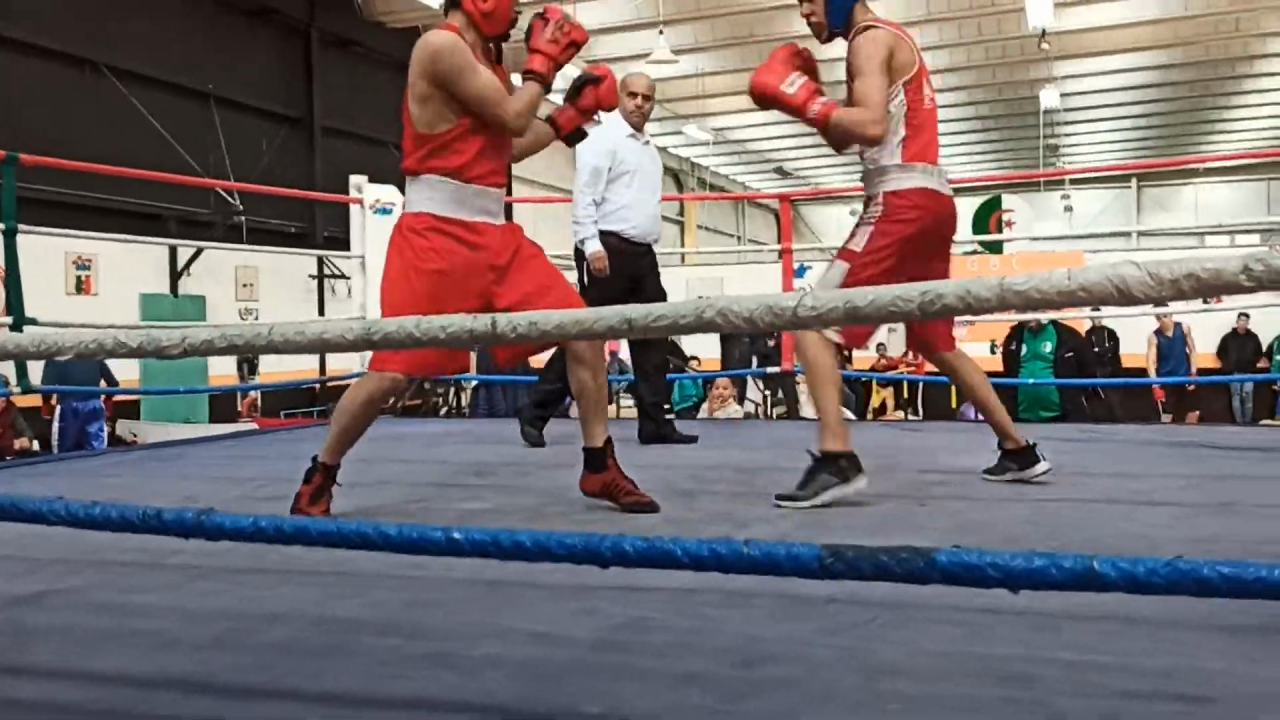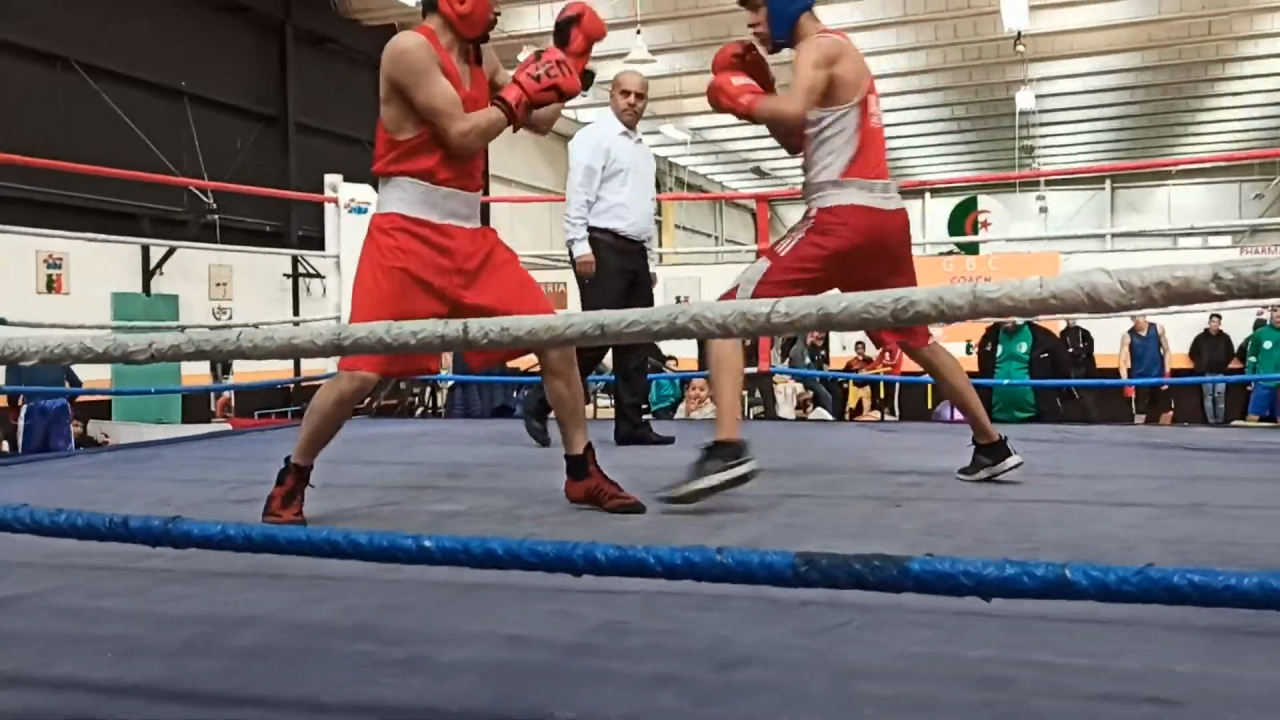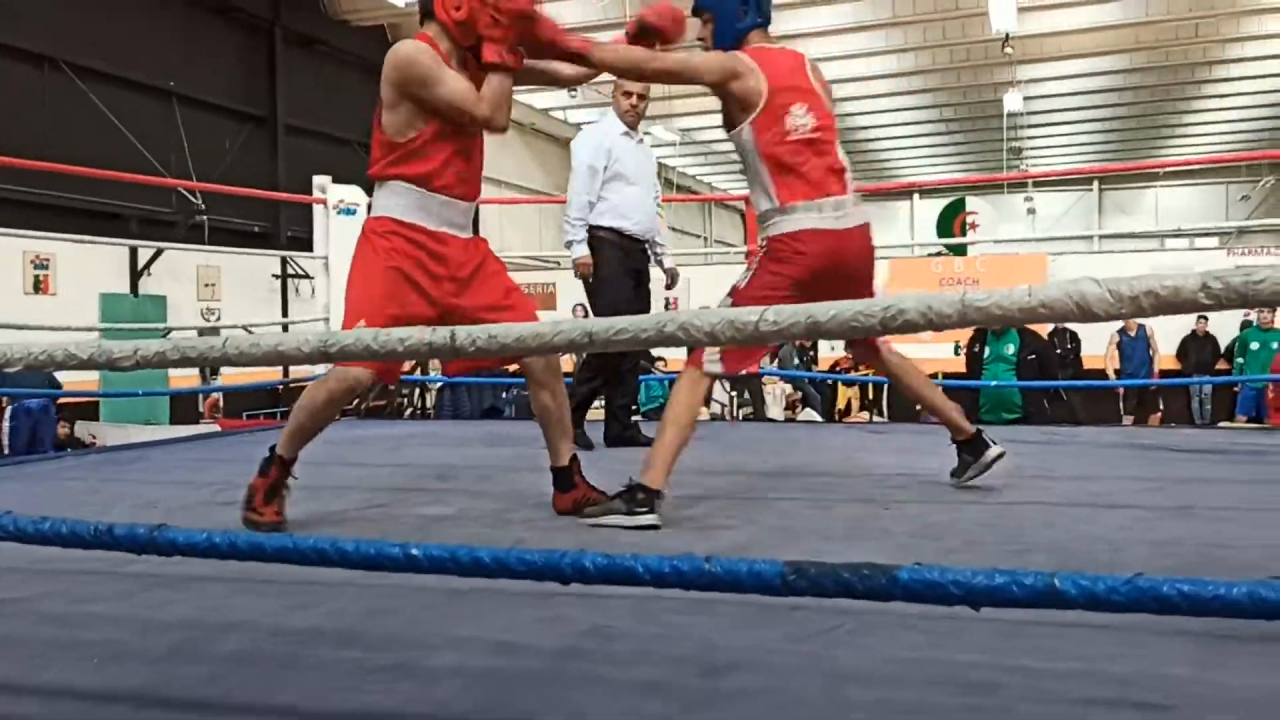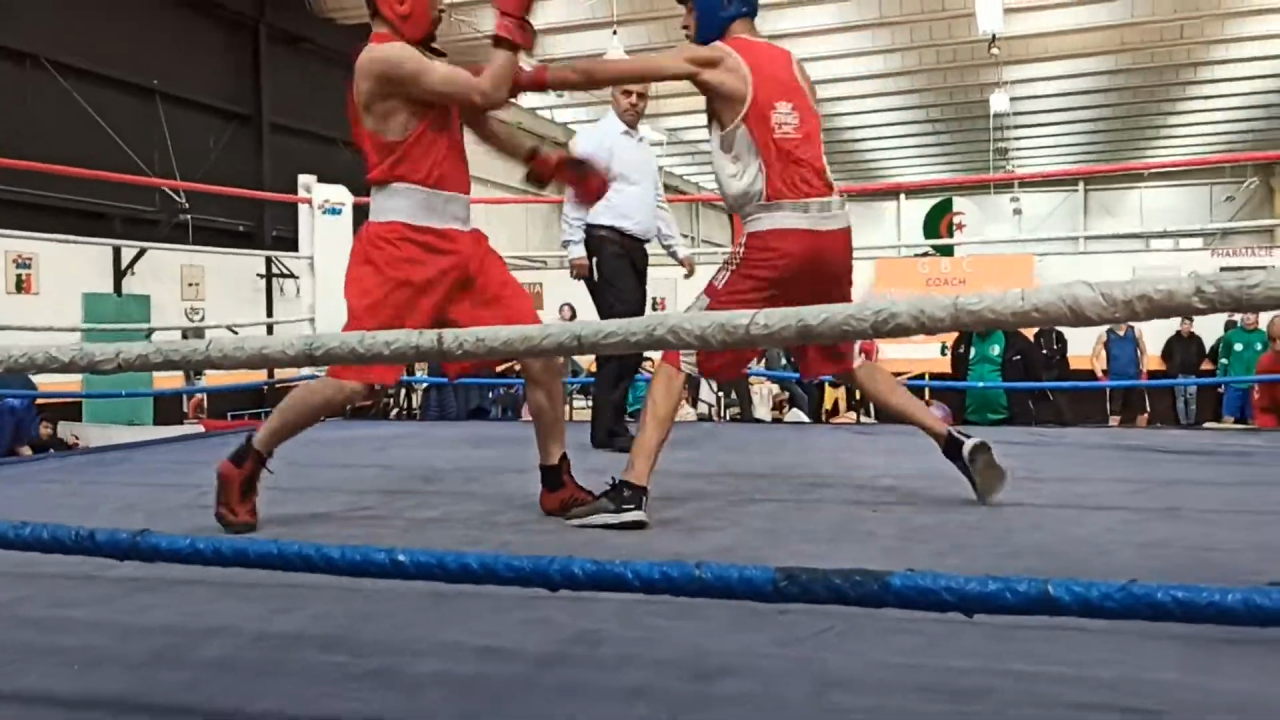
dt=0.1s
person 1, frame 1
left shoulder: (487, 60)
right shoulder: (441, 45)
left elbow: (512, 144)
right elbow: (515, 120)
left wrist: (575, 111)
right wrist: (544, 58)
left hip: (495, 234)
right hip: (434, 232)
left knee: (584, 337)
right knee: (392, 371)
left ankle: (601, 468)
right ankle: (318, 479)
person 1, frame 2
left shoulder: (474, 56)
right shoulder: (409, 48)
left elbow: (540, 121)
right elbow: (464, 137)
left wrist: (573, 52)
right wrist: (518, 93)
left hip: (470, 238)
right hip: (405, 236)
left knee: (557, 344)
right knee: (361, 372)
left ankle: (583, 475)
right ankle: (291, 480)
person 1, frame 3
left shoulder: (472, 60)
right shoulder: (411, 56)
left elbow: (562, 75)
right elbow: (491, 118)
right wrist: (503, 44)
left hip: (461, 246)
right hip: (400, 239)
left knee: (542, 357)
right knee: (355, 371)
left ankle: (570, 485)
right ankle: (271, 476)
person 1, frame 4
left shoulder: (417, 61)
right shoulder: (387, 58)
left elbow: (482, 120)
right elbow: (482, 90)
left wrist: (547, 161)
left hip: (461, 241)
right hip: (400, 243)
left knee: (543, 355)
right knee: (351, 381)
left ankle: (558, 483)
right ankle: (245, 466)
person 2, frame 1
right shoulder: (878, 45)
left elbow: (872, 128)
right elbow: (844, 139)
left wrist: (805, 102)
right wrist: (810, 96)
left hip: (903, 201)
right hip: (926, 203)
left knee: (812, 322)
right knee: (936, 344)
left ankle: (837, 460)
right ankle: (1018, 449)
person 2, frame 2
left shoulder: (818, 51)
right shoulder: (850, 61)
left elbow: (786, 116)
right elbow: (794, 139)
left wrist: (736, 92)
right wrist: (758, 84)
left hip: (844, 217)
right hip: (888, 219)
right knee: (916, 342)
left ankle: (727, 449)
right ankle: (991, 446)
person 2, frame 3
left shoulder: (734, 68)
right shoulder: (808, 68)
left elbow: (636, 64)
left wrist: (572, 45)
left hip: (797, 243)
right hip: (851, 232)
left knee: (705, 360)
right knee: (873, 350)
left ankle: (644, 494)
right ankle: (973, 442)
person 2, frame 4
left shoulder: (717, 60)
right shoulder: (789, 64)
left elbow: (612, 71)
left wrist: (535, 74)
left hip: (774, 240)
right hip: (830, 234)
left knee: (680, 360)
right knee: (845, 362)
left ankle: (629, 492)
right ankle: (955, 443)
person 3, frame 1
left shoulder: (651, 151)
right shoulder: (601, 140)
right elbow: (585, 197)
left wrist: (648, 257)
right wrist: (592, 244)
left hip: (643, 255)
right hip: (608, 250)
left knee: (652, 339)
left ankle: (654, 423)
right ankle: (536, 413)
person 3, frame 2
left shoulder: (643, 148)
right shoulder: (595, 137)
right elbow: (577, 195)
left wrist: (647, 260)
right wrist: (580, 245)
left hip: (632, 252)
right hip: (601, 247)
left knee: (635, 340)
left ankle: (631, 424)
right ankle: (539, 406)
person 3, frame 3
left shoulder: (644, 147)
right shoulder: (597, 137)
left elbow: (652, 209)
right elbow: (579, 196)
left wrist: (663, 257)
right wrist: (578, 246)
left hip: (635, 251)
right hip: (606, 246)
left ankle: (619, 424)
right ankle: (571, 410)
person 3, frame 4
left shoulder: (645, 149)
right shoulder: (596, 138)
left elbow: (657, 206)
right elbow: (577, 196)
left wrist: (678, 249)
right wrist: (575, 247)
left hip: (634, 249)
right hip: (606, 245)
left ankle: (609, 425)
right ankle: (610, 423)
